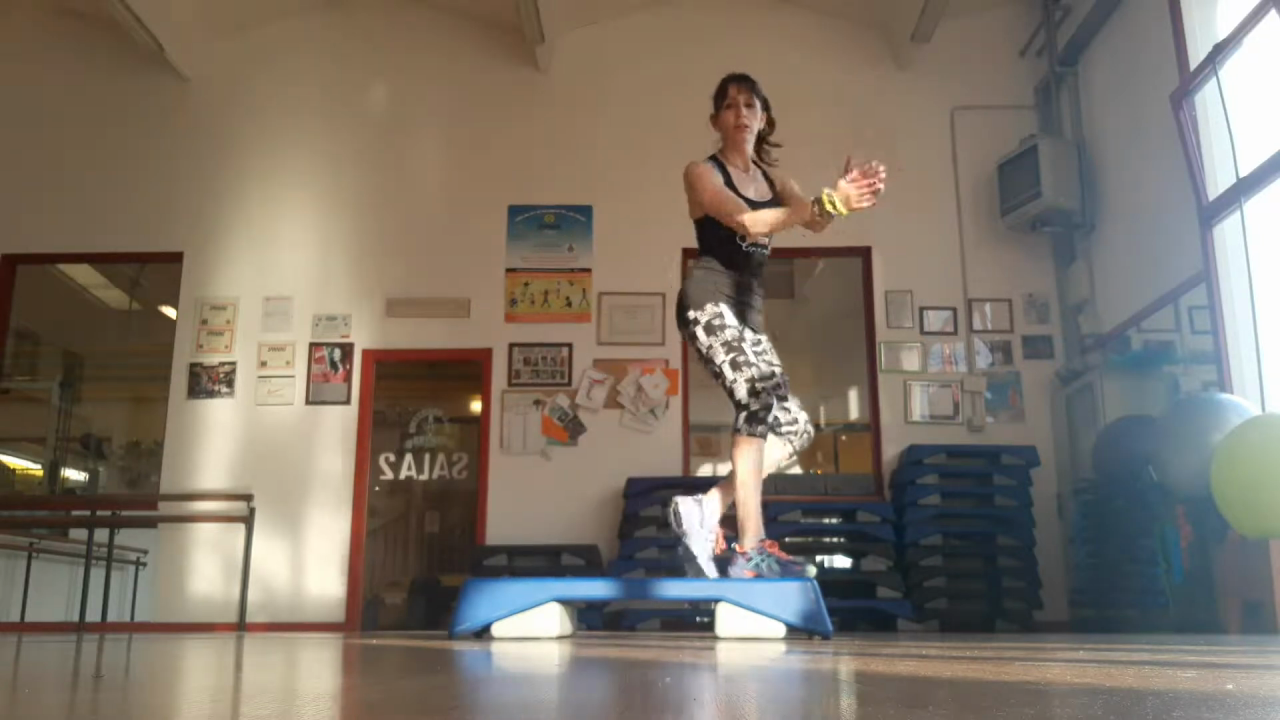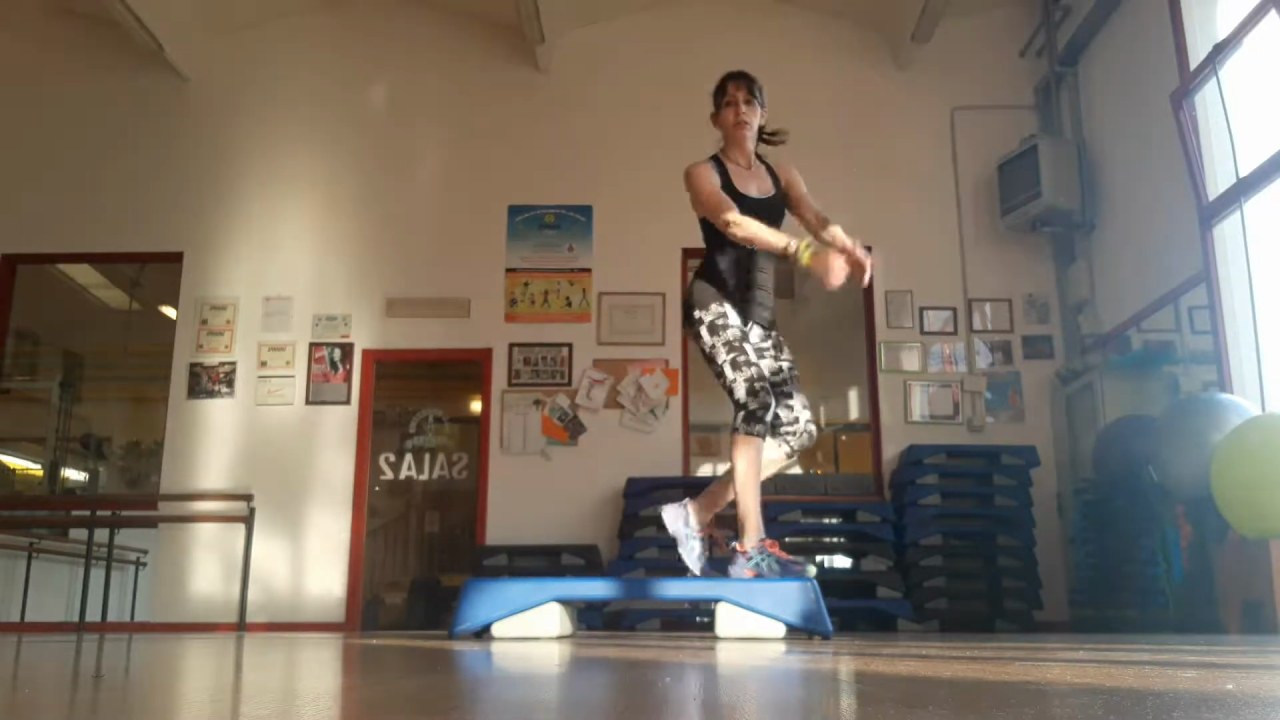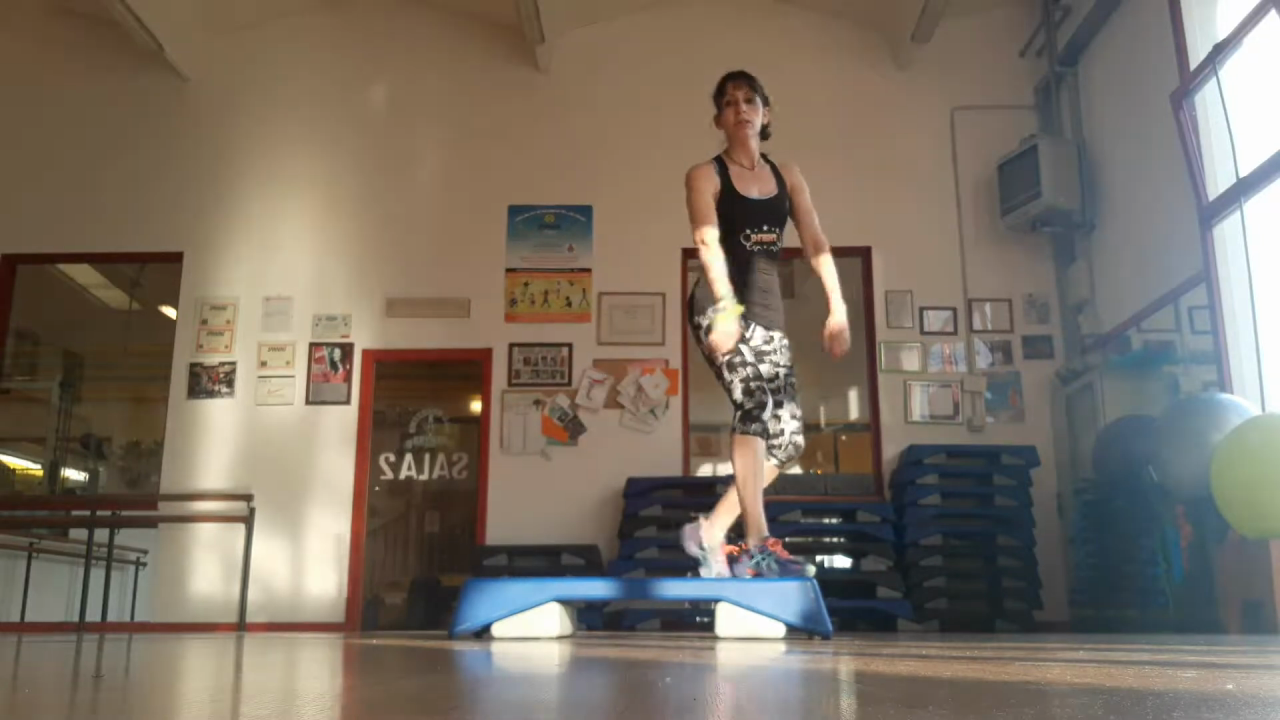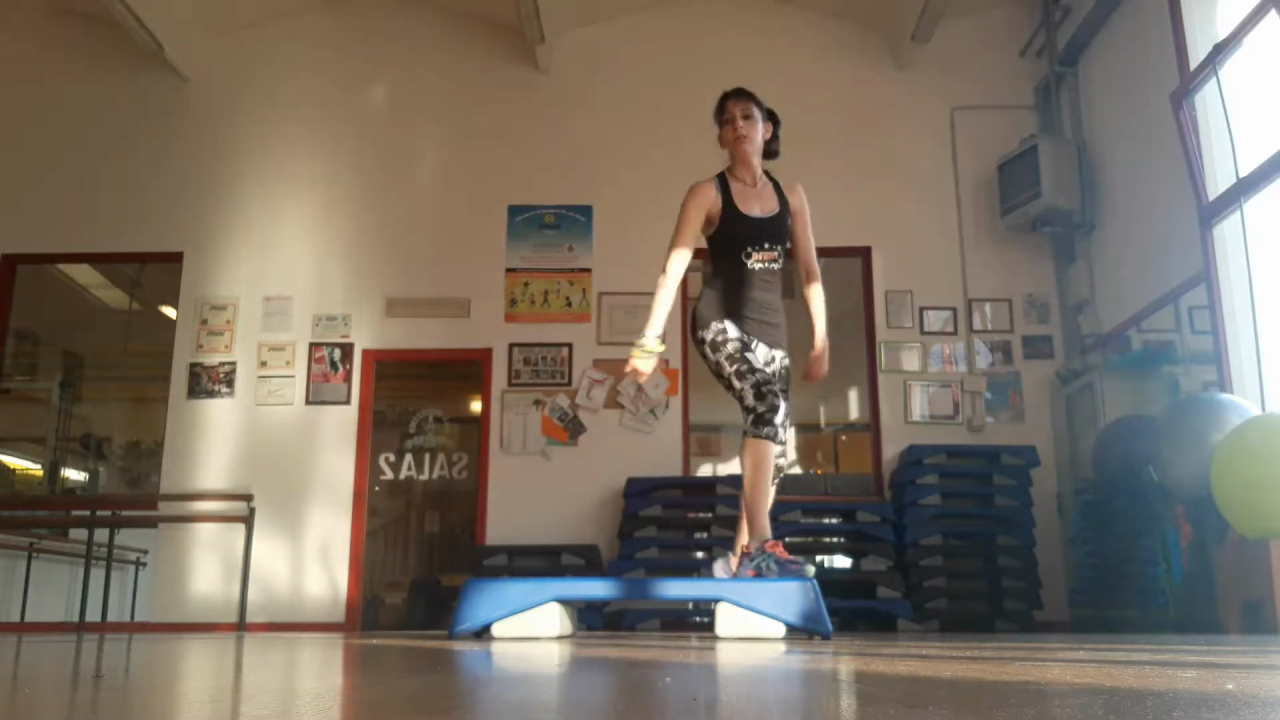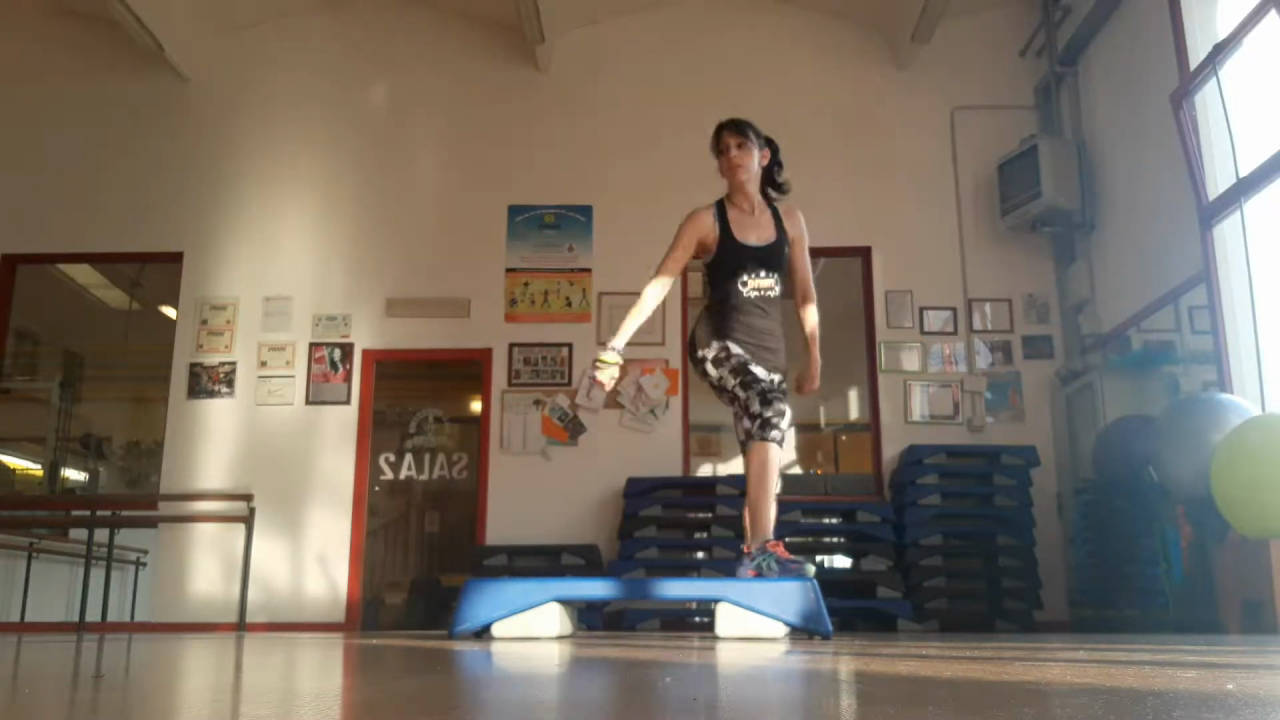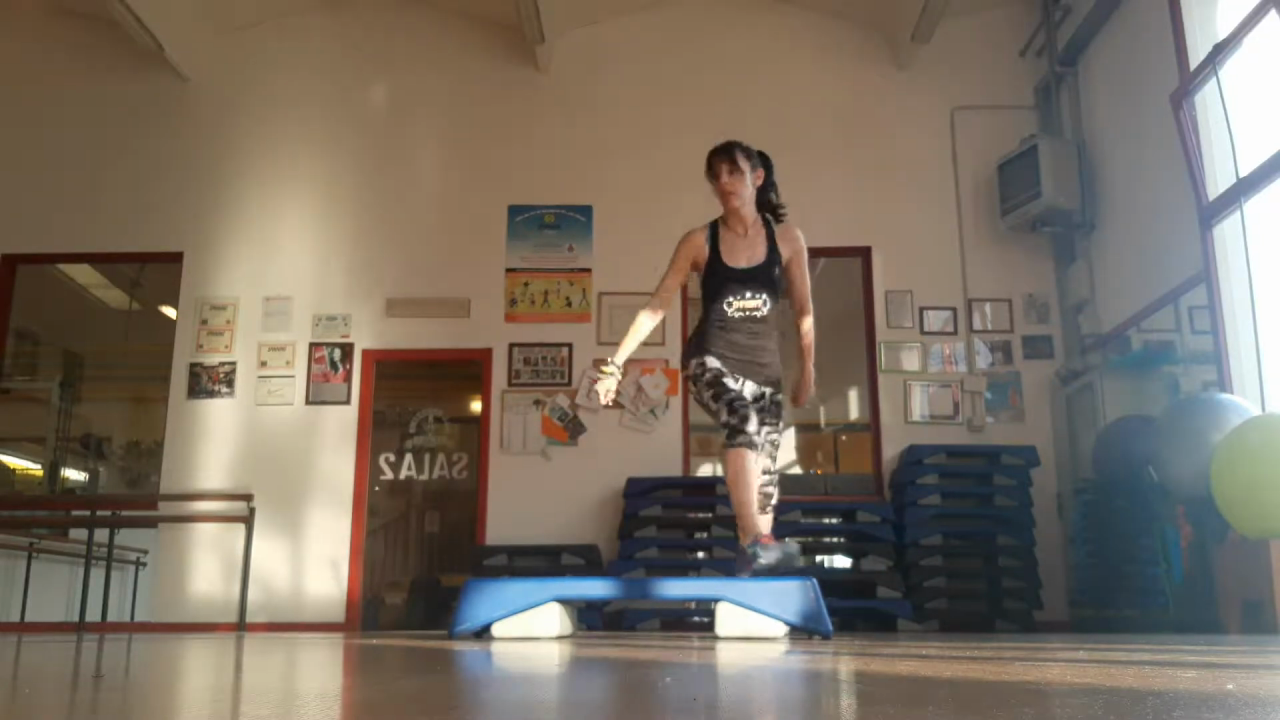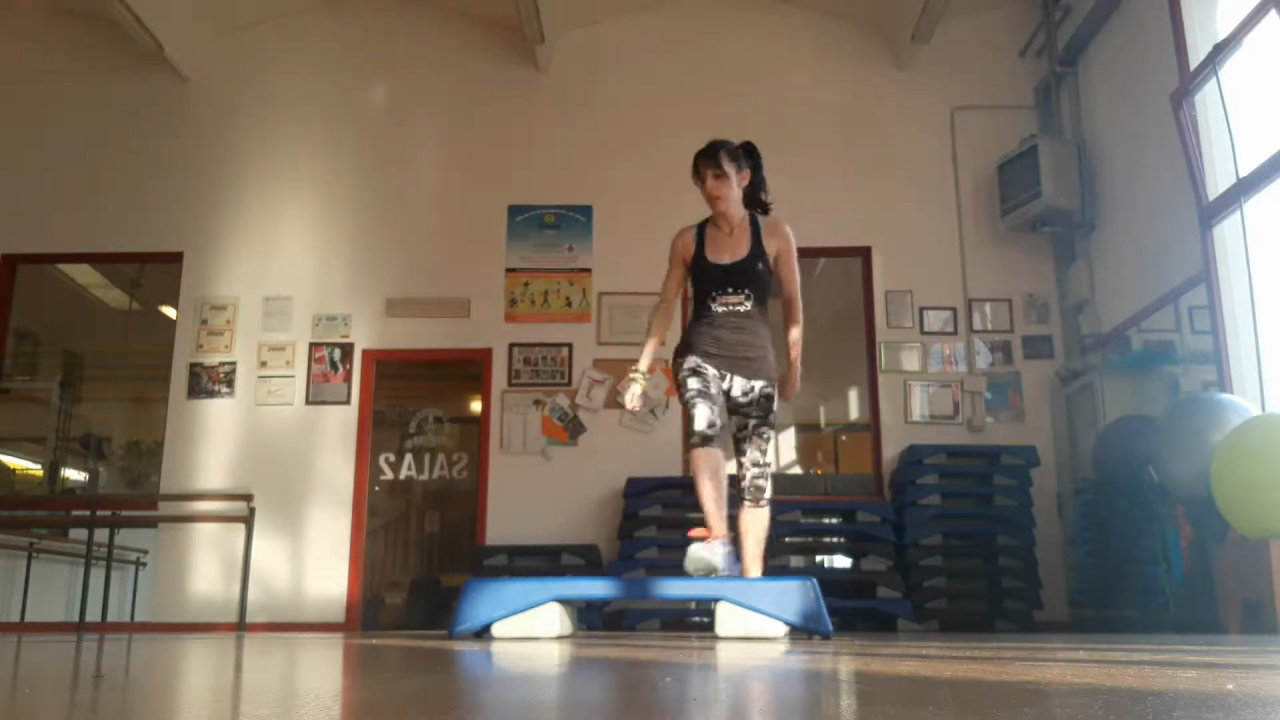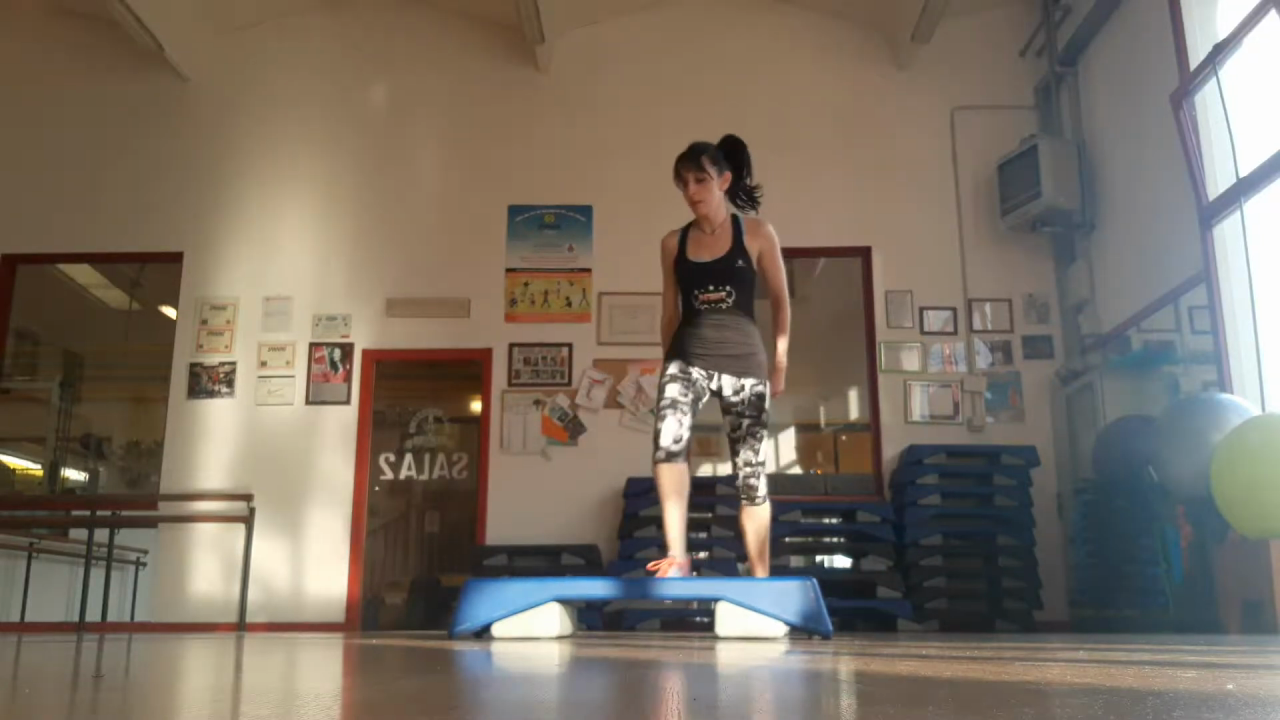
dt=0.1s
person 1, frame 1
left shoulder: (773, 180)
right shoulder: (701, 173)
left elbow: (814, 220)
right elbow: (748, 222)
left wrist: (847, 192)
right wrist: (830, 200)
left hip: (747, 313)
right hip: (708, 302)
left knee: (794, 426)
right knee: (757, 401)
left ankle: (704, 506)
right ankle: (750, 549)
person 1, frame 2
left shoulder: (781, 175)
right shoulder: (703, 173)
left elbow: (820, 224)
right elbow: (733, 224)
left wrist: (846, 247)
right wrist: (805, 251)
left hip: (760, 311)
right hip: (716, 301)
left knee: (798, 427)
right knee: (758, 403)
left ankle: (695, 511)
right ankle: (753, 549)
person 1, frame 3
left shoulder: (787, 175)
right shoulder: (704, 175)
left elbow: (817, 245)
right elbow: (708, 241)
left wrist: (837, 307)
right wrist: (725, 306)
left hip: (766, 312)
right hip: (719, 305)
left knee: (786, 436)
right knee: (754, 401)
left ankle: (711, 531)
right ankle: (754, 547)
person 1, frame 4
left shoulder: (789, 193)
right shoulder: (707, 193)
left elbow: (809, 270)
right elbow: (676, 262)
left wrist: (821, 338)
right wrist: (652, 333)
left hip: (769, 327)
right hip: (721, 319)
left knee: (775, 445)
right knee: (767, 408)
left ankle: (740, 559)
right ankle: (761, 551)
person 1, frame 5
left shoulder: (789, 218)
right shoulder: (703, 221)
left elbow: (804, 293)
right elbow: (659, 285)
left wrist: (813, 356)
right wrist: (616, 346)
left hip: (767, 350)
right hip: (718, 341)
left knee: (767, 474)
right knee: (771, 413)
left ankle: (756, 554)
right ankle: (761, 551)
person 1, frame 6
left shoulder: (787, 238)
right shoulder: (697, 242)
left elbow: (802, 309)
right elbow: (657, 306)
left wrist: (807, 370)
right wrist: (616, 363)
left hip: (763, 369)
right hip: (711, 359)
left knee: (763, 484)
right knee: (743, 425)
right ankle: (754, 543)
person 1, frame 7
left shoulder: (775, 234)
right shoulder: (687, 240)
left elbow: (792, 305)
right elbow: (666, 308)
left wrist: (792, 366)
right wrist: (640, 370)
left hip: (753, 364)
right hip: (700, 356)
left knee: (756, 477)
right knee: (705, 426)
left ankle: (752, 582)
right ankle: (717, 540)
person 1, frame 8
left shoulder: (756, 233)
right shoulder: (673, 244)
left elbow: (780, 301)
left wrist: (778, 364)
right wrist: (665, 363)
left hip: (743, 364)
right hip: (687, 360)
left knee: (751, 473)
right knee: (669, 437)
left ankle: (760, 582)
right ankle: (676, 560)
